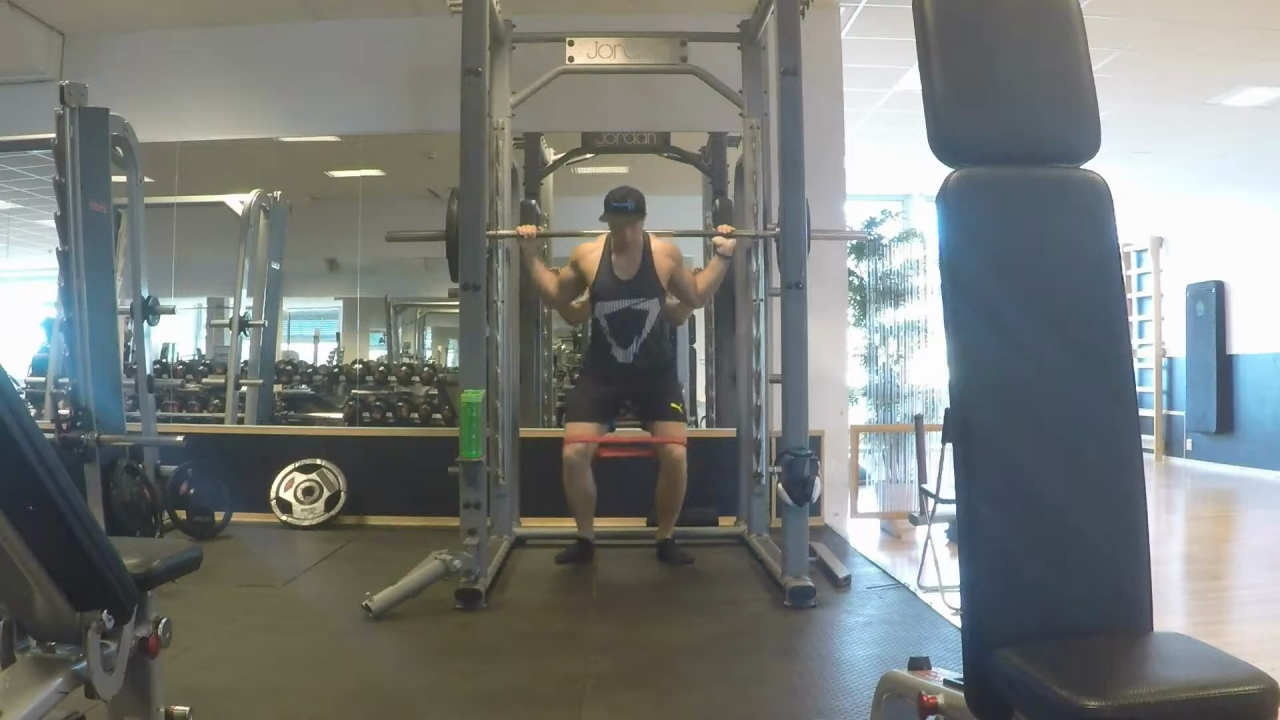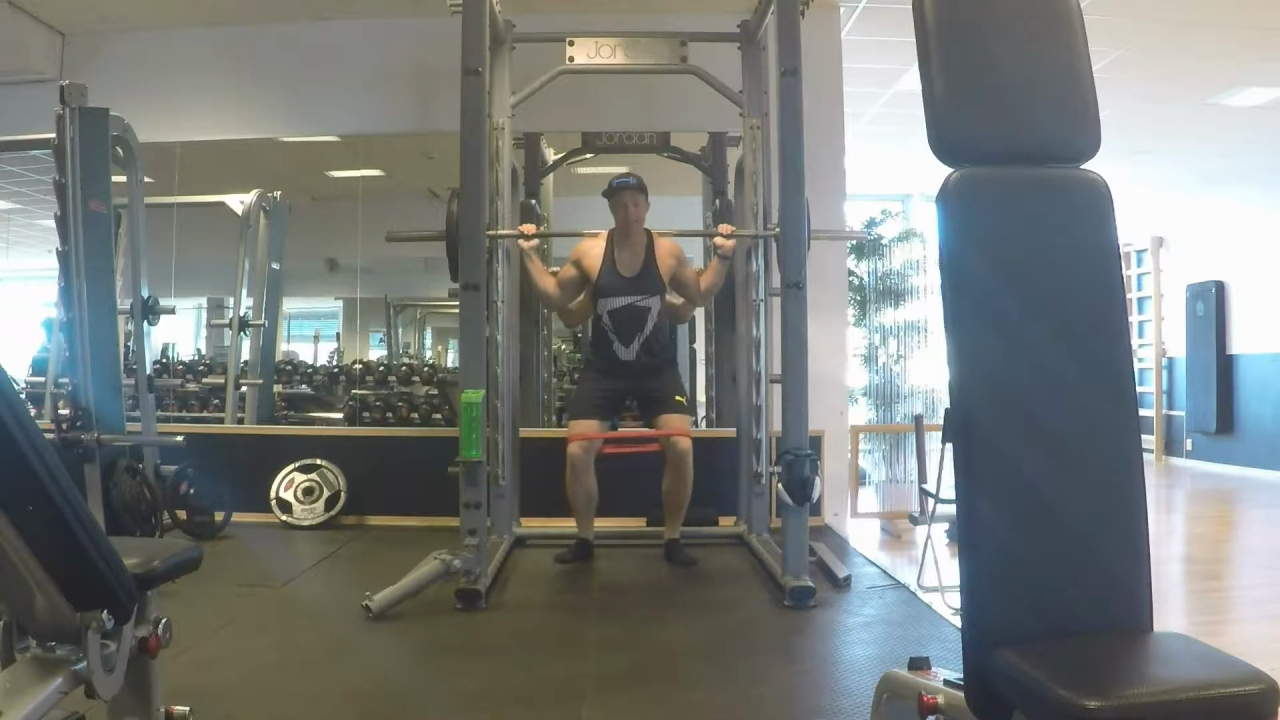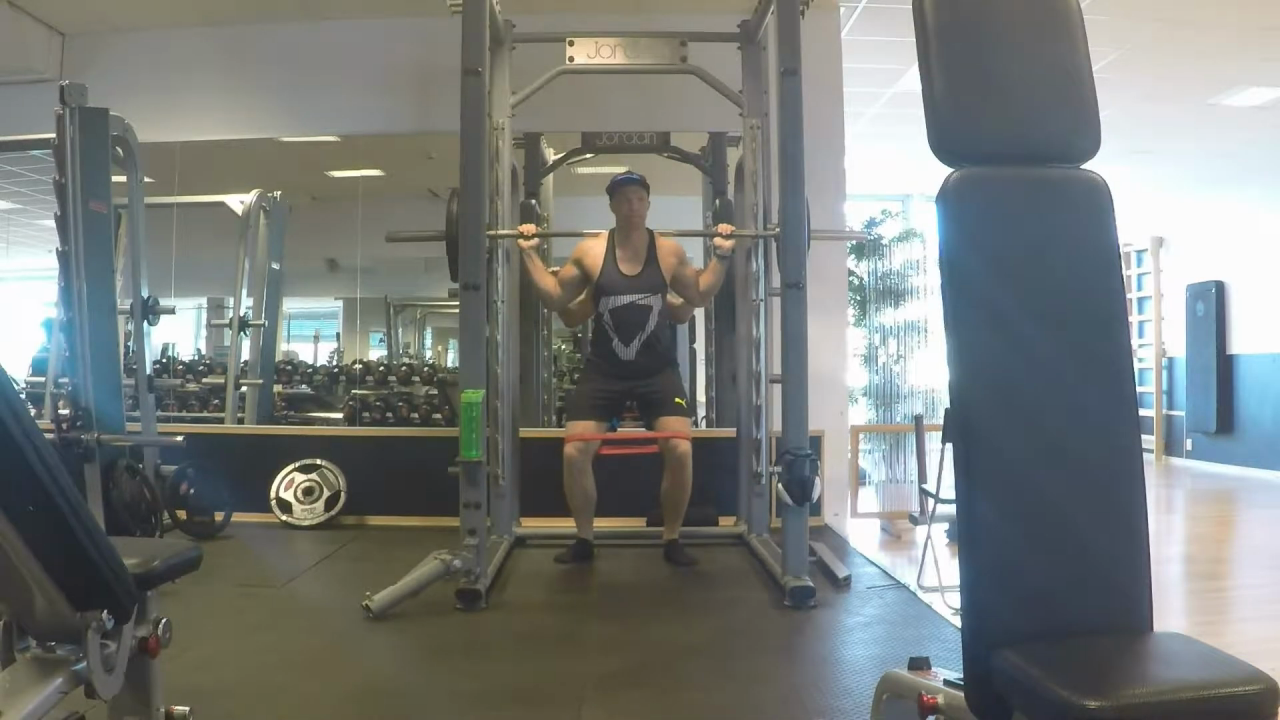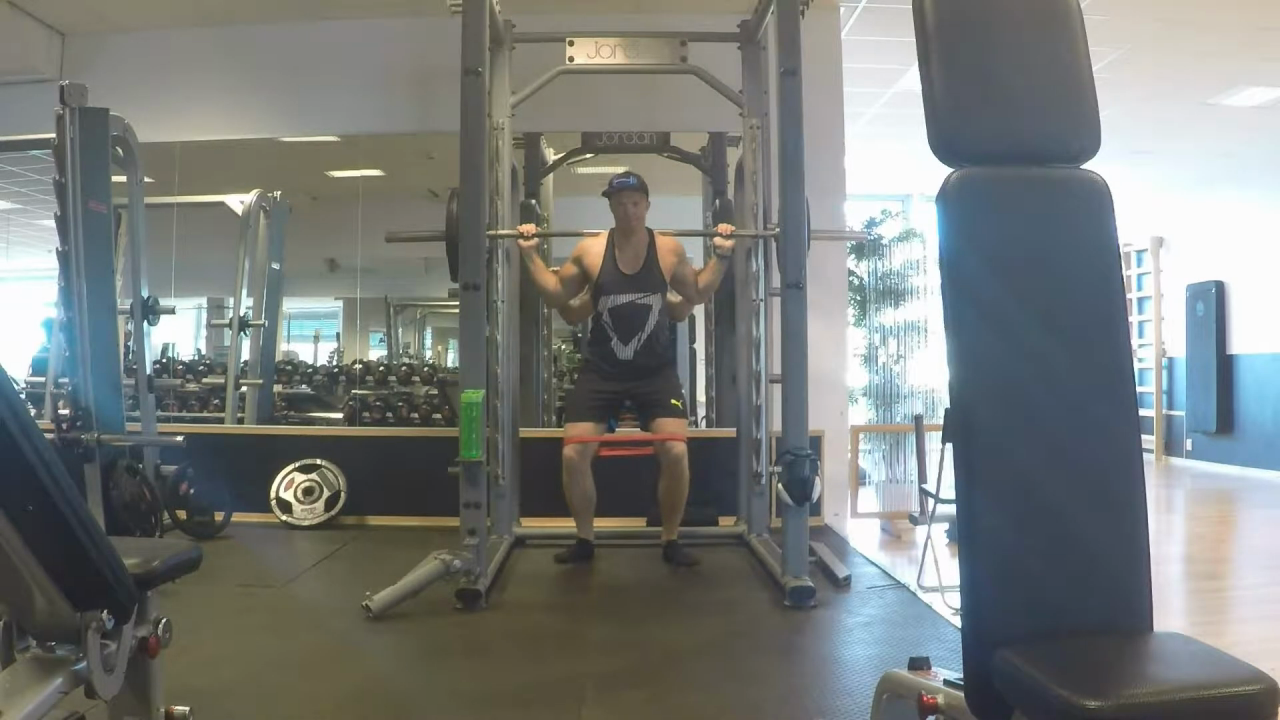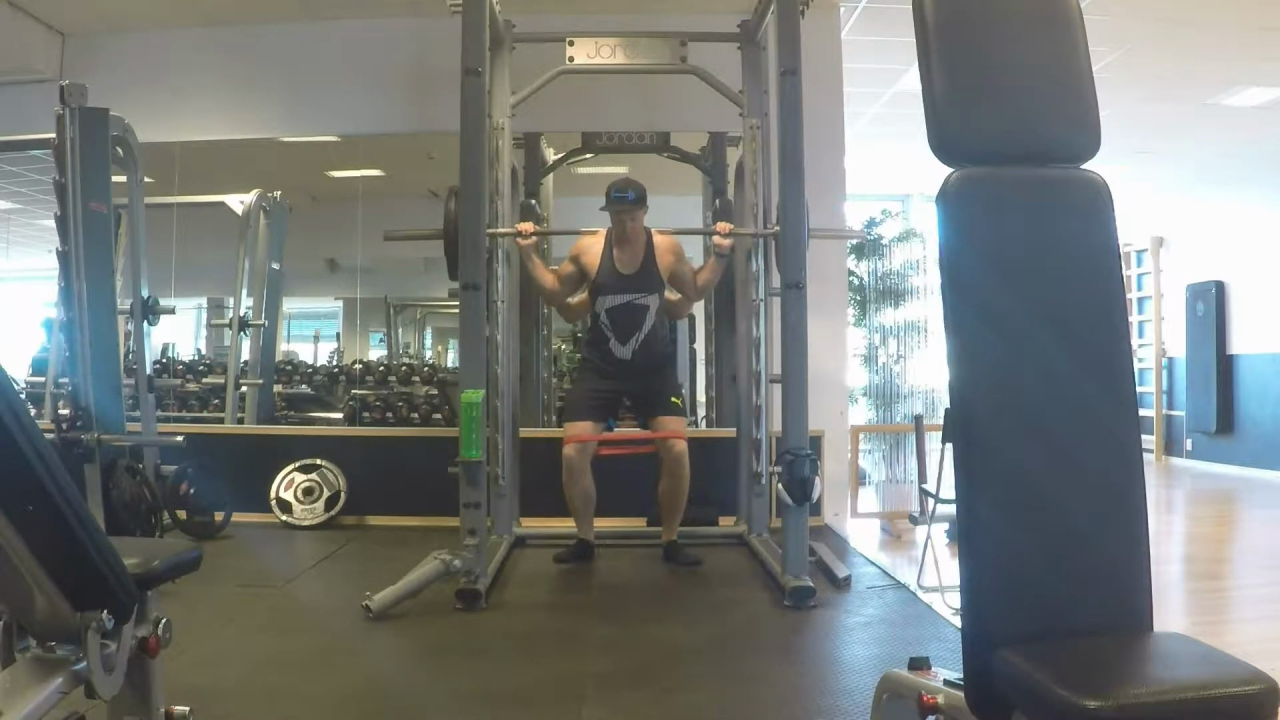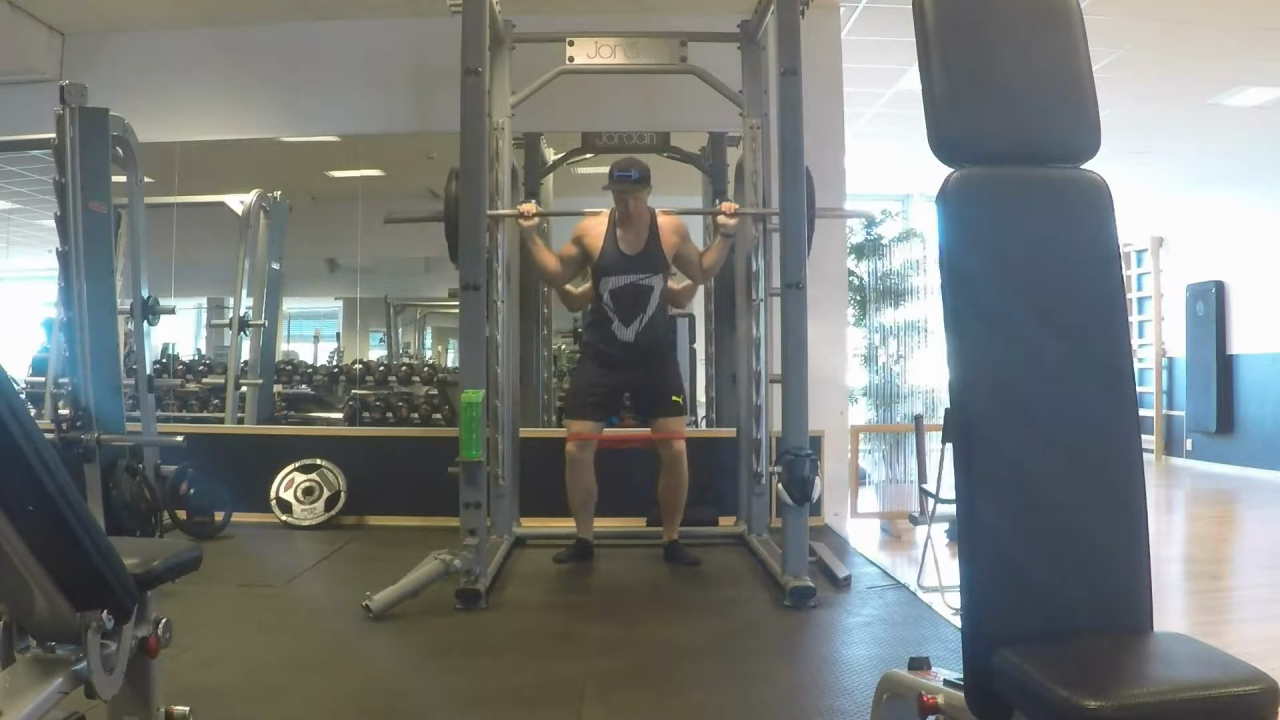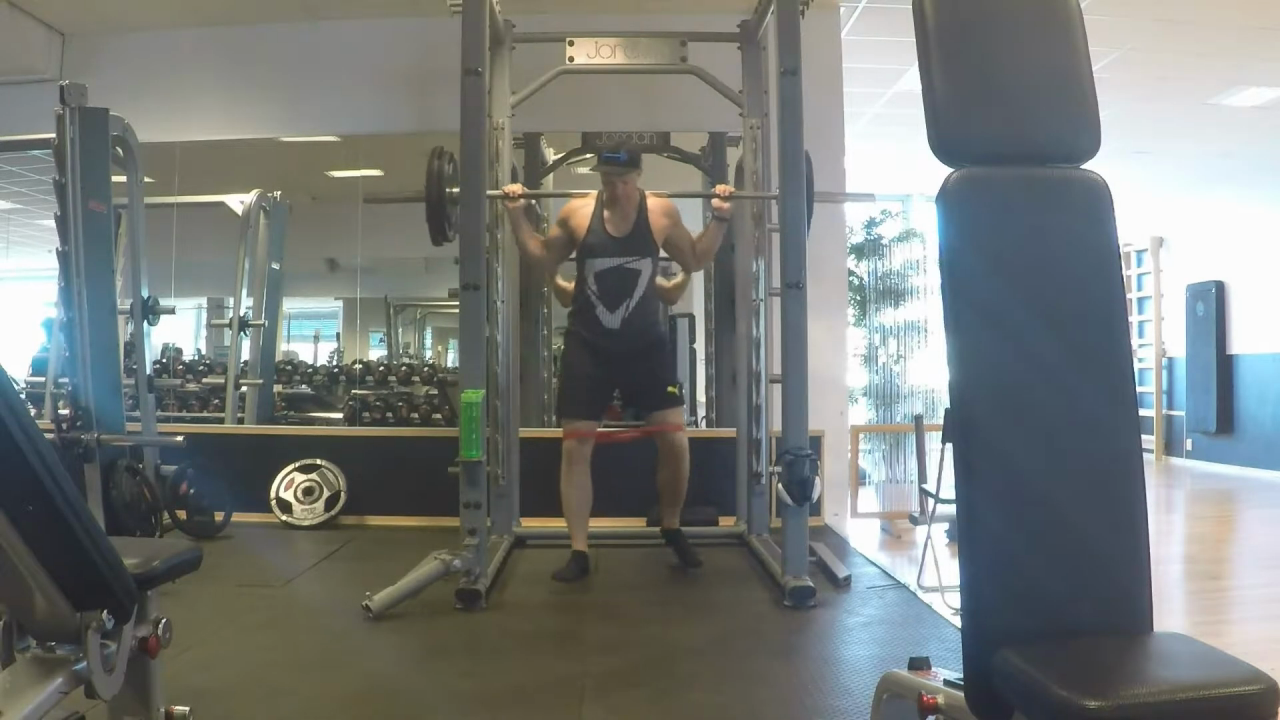
dt=0.7s
person 1, frame 1
left shoulder: (666, 254)
right shoulder: (586, 255)
left elbow: (696, 298)
right elbow: (556, 298)
left wrist: (723, 255)
right wrist: (531, 254)
left hip: (655, 372)
right hip: (601, 372)
left knee: (675, 456)
right knee: (574, 455)
left ankle: (665, 539)
right ankle: (584, 539)
person 1, frame 2
left shoulder: (669, 252)
right shoulder: (587, 252)
left elbow: (699, 296)
right elbow: (556, 299)
left wrist: (723, 255)
right wrist: (530, 254)
left hip: (657, 368)
right hip: (603, 370)
left knee: (681, 448)
right knee: (578, 453)
left ankle: (672, 540)
right ankle: (584, 539)
person 1, frame 3
left shoulder: (670, 252)
right shoulder: (589, 252)
left elbow: (698, 297)
right elbow: (556, 299)
left wrist: (722, 256)
right wrist: (530, 254)
left hip: (657, 370)
right hip: (603, 371)
left knee: (681, 452)
right knee: (575, 454)
left ankle: (672, 540)
right ankle: (584, 539)
person 1, frame 4
left shoulder: (670, 250)
right shoulder: (589, 250)
left elbow: (697, 294)
right elbow: (557, 297)
left wrist: (721, 255)
right wrist: (530, 254)
left hip: (655, 370)
right hip: (601, 370)
left knee: (675, 452)
right knee: (573, 455)
left ankle: (670, 541)
right ankle: (584, 539)
person 1, frame 5
left shoulder: (667, 249)
right shoulder: (587, 249)
left elbow: (695, 292)
right elbow: (555, 293)
left wrist: (720, 255)
right wrist: (529, 254)
left hip: (655, 367)
right hip: (599, 367)
left knee: (677, 451)
right knee: (573, 455)
left ankle: (671, 540)
right ankle: (584, 539)
person 1, frame 6
left shoulder: (671, 230)
right shoulder: (590, 230)
left elbow: (701, 273)
right elbow: (557, 276)
left wrist: (725, 234)
right wrist: (531, 235)
left hip: (656, 356)
right hip: (600, 356)
left knee: (674, 449)
right knee: (578, 450)
left ankle: (671, 540)
right ankle: (584, 539)
person 1, frame 7
left shoulder: (661, 212)
right shoulder: (575, 212)
left elbow: (695, 260)
right elbow: (543, 261)
left wrist: (719, 218)
right wrist: (516, 215)
left hip: (645, 344)
right hip: (587, 346)
left knee: (675, 441)
right knee: (575, 448)
left ankle: (673, 527)
right ankle: (579, 552)
